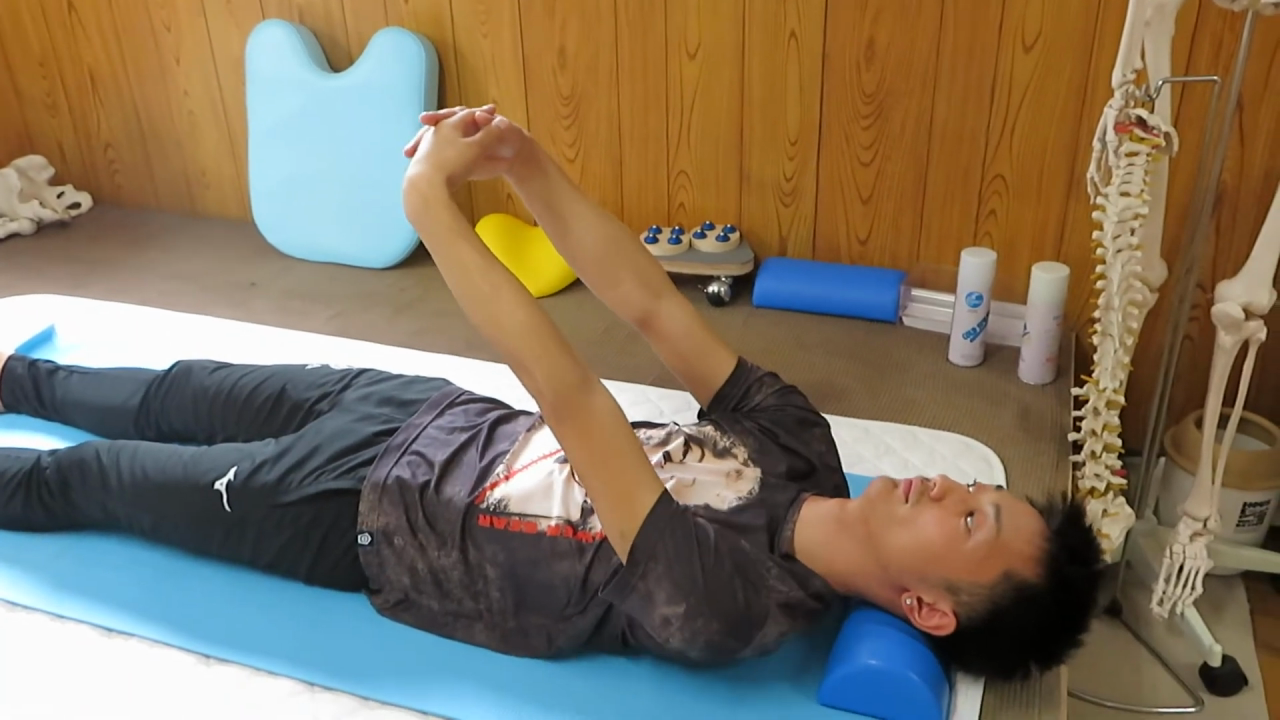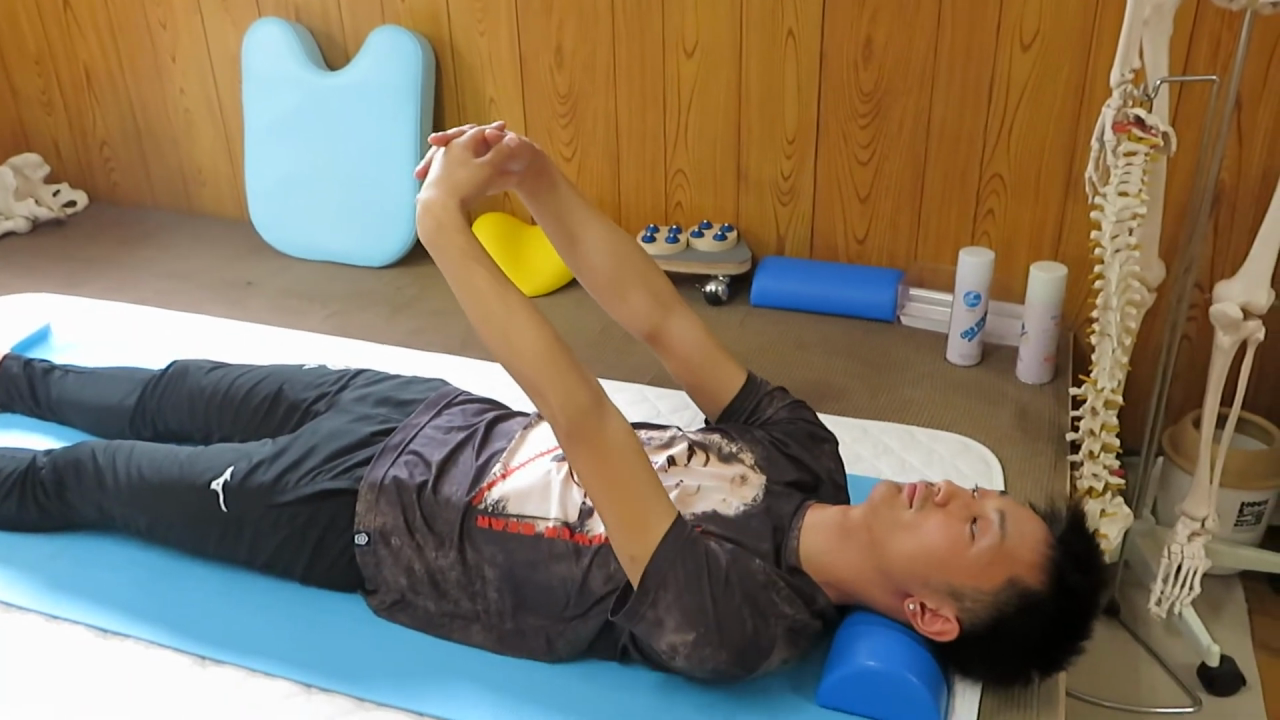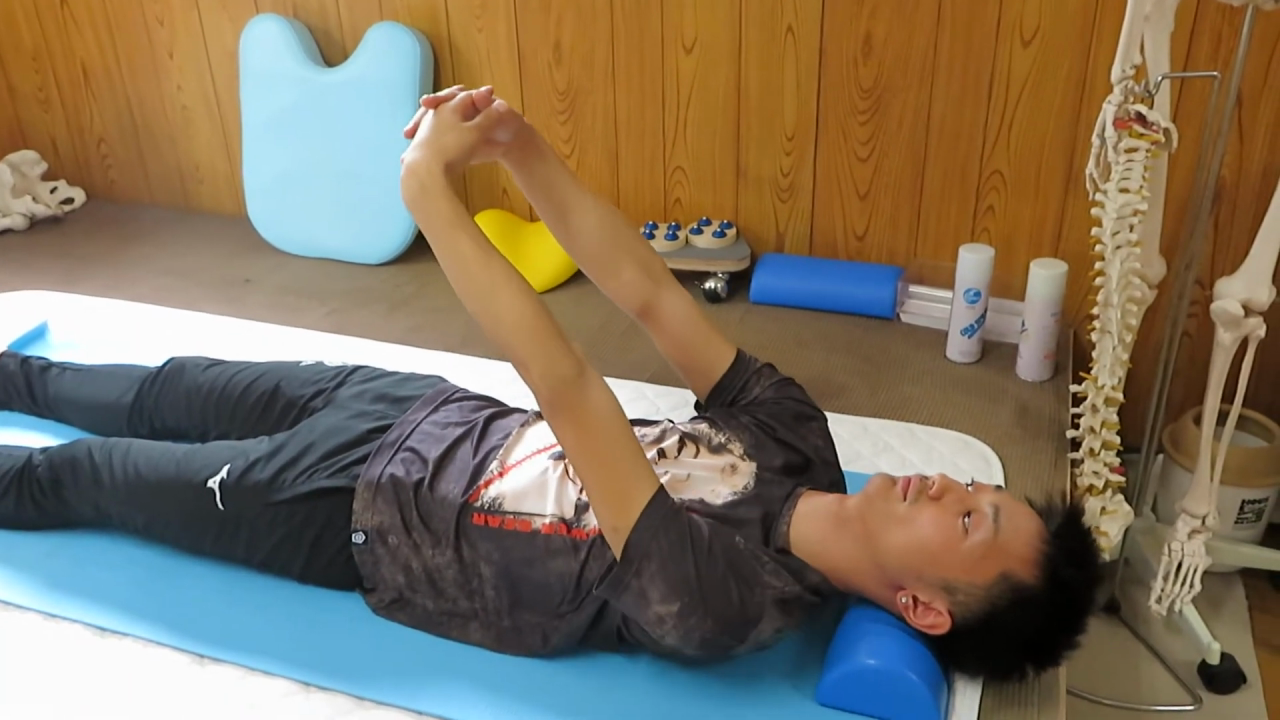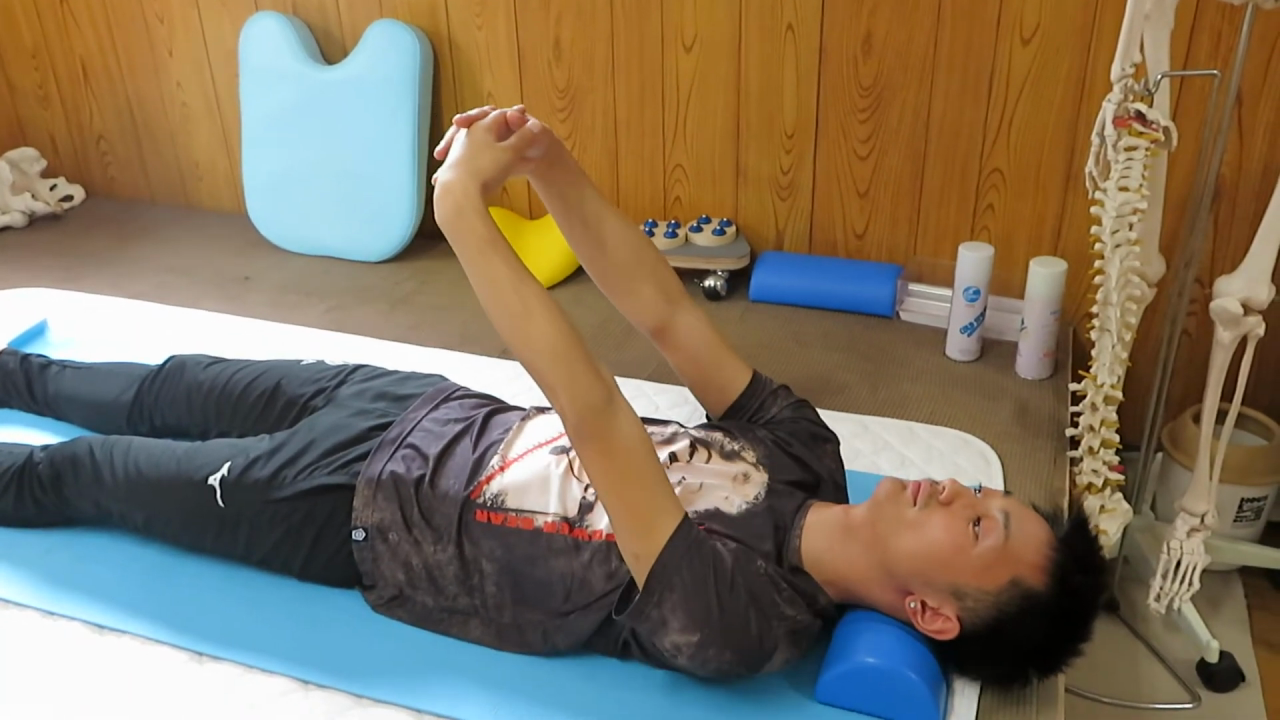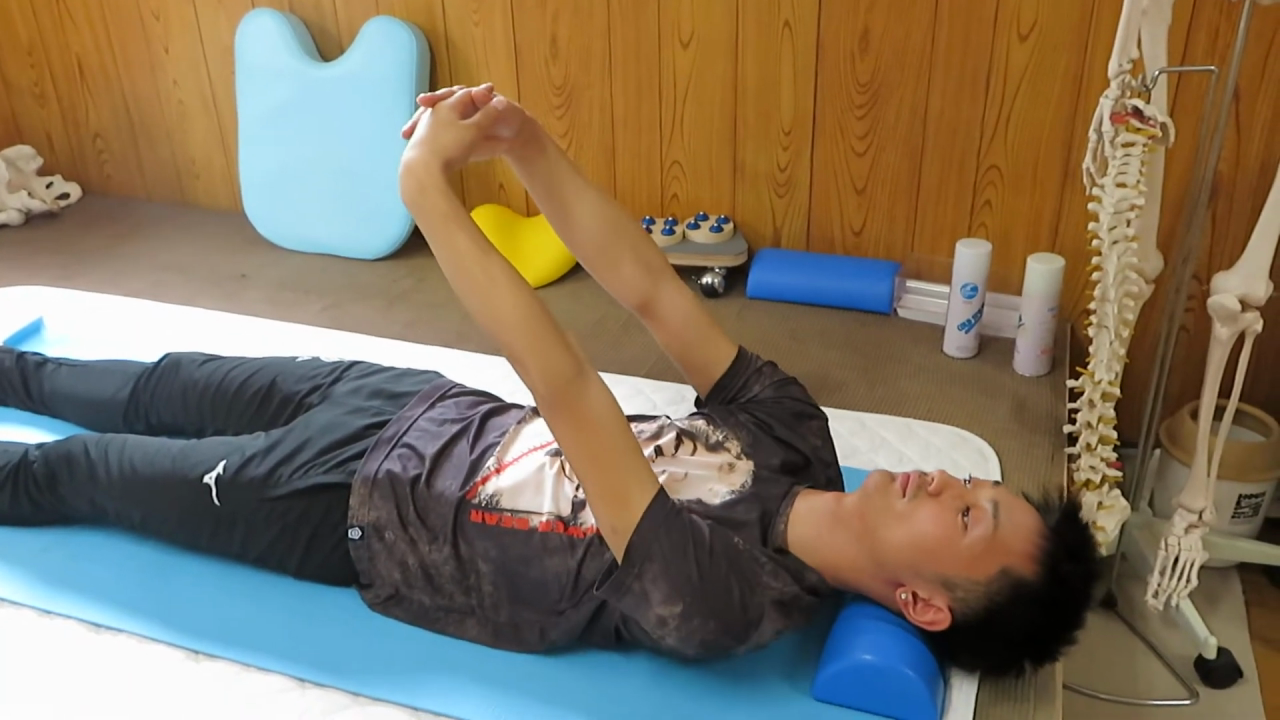
dt=0.5s
person 1, frame 1
left shoulder: (731, 603)
right shoulder: (800, 448)
left elbow: (569, 398)
right elbow: (649, 304)
left wrist: (428, 203)
right wrist: (523, 163)
left hip: (364, 517)
right hip: (436, 420)
left knee: (94, 480)
right knee: (179, 399)
person 1, frame 2
left shoulder: (736, 622)
right shoulder: (805, 453)
left elbow: (581, 421)
right elbow: (655, 313)
left wrist: (443, 222)
right wrist: (531, 176)
left hip: (363, 516)
right hip: (432, 418)
right knee: (174, 395)
person 1, frame 3
left shoulder: (723, 598)
right shoulder: (795, 439)
left elbow: (565, 390)
right elbow: (645, 291)
left wrist: (426, 188)
right wrist: (516, 145)
left hip: (359, 512)
right hip: (427, 415)
right knee: (170, 396)
person 1, frame 4
left shoulder: (738, 622)
right shoulder: (804, 449)
left elbow: (595, 417)
right elbow: (661, 309)
left wrist: (460, 209)
right wrist: (547, 162)
left hip: (361, 512)
right hip: (431, 413)
right knee: (169, 392)
person 1, frame 5
left shoulder: (722, 600)
right shoulder: (795, 435)
left elbow: (564, 389)
right elbow: (647, 287)
left wrist: (425, 187)
right wrist: (521, 141)
left hip: (354, 506)
right hip: (423, 410)
right knee: (166, 390)
